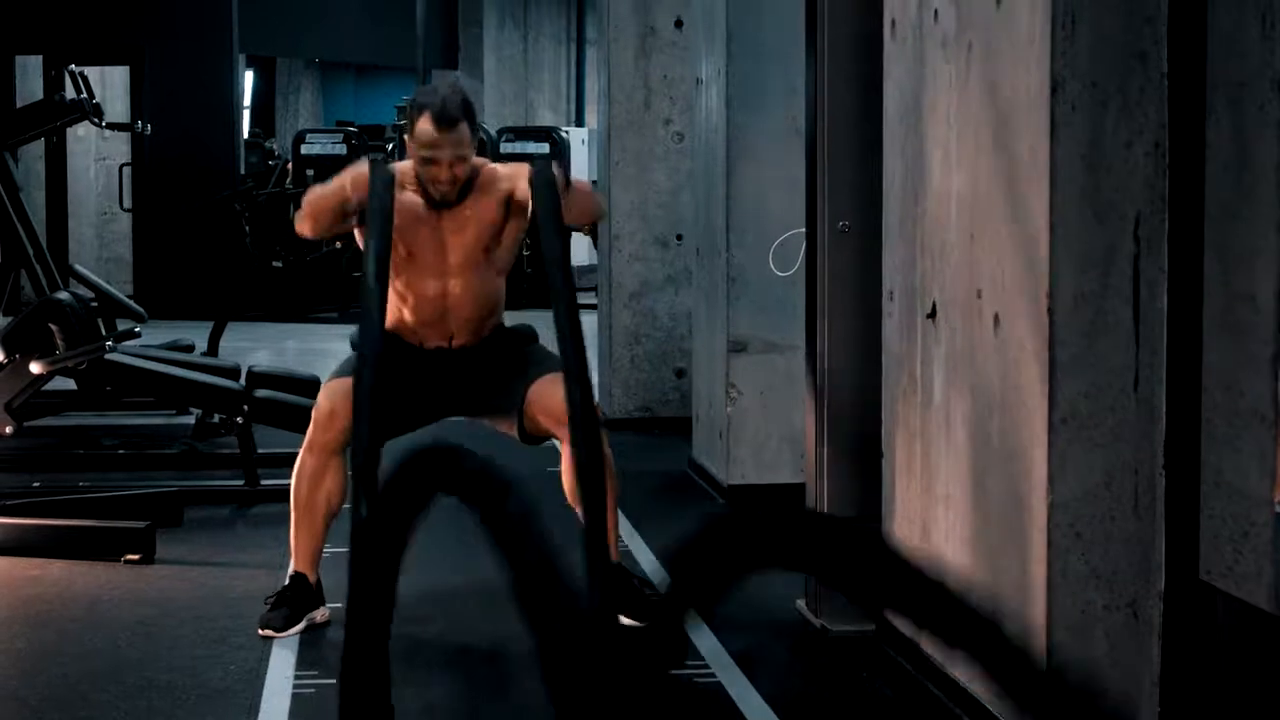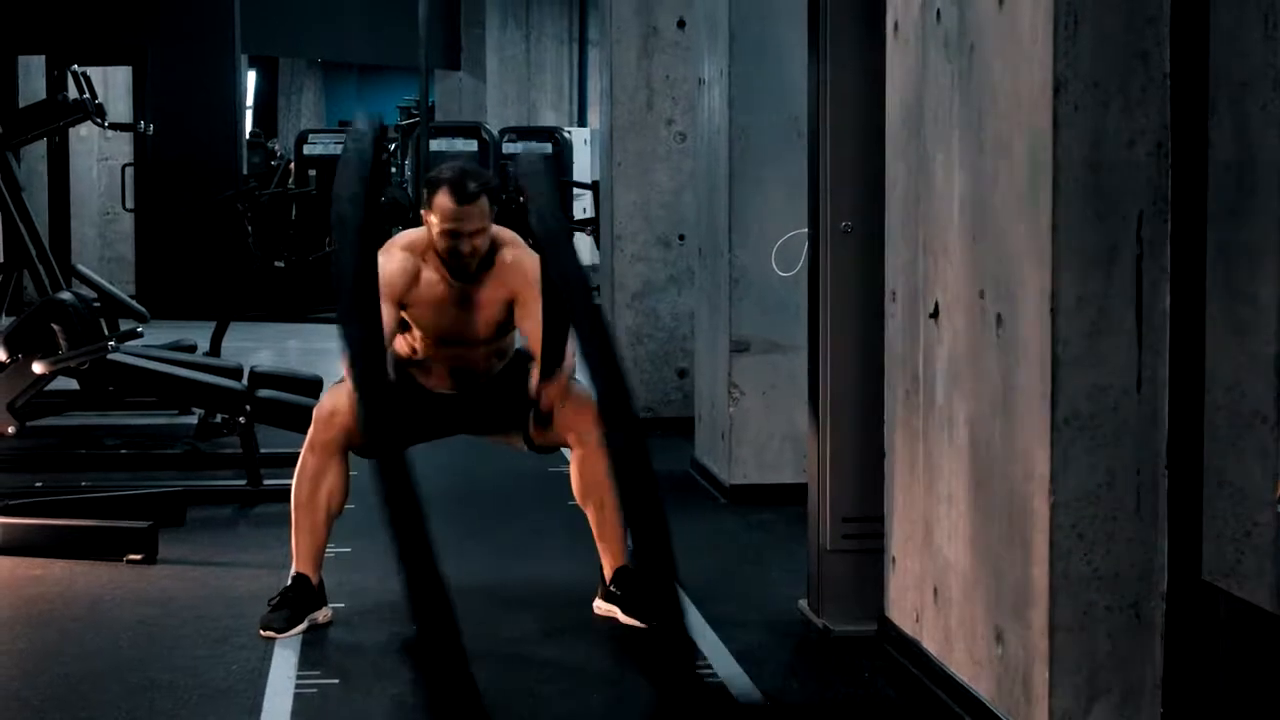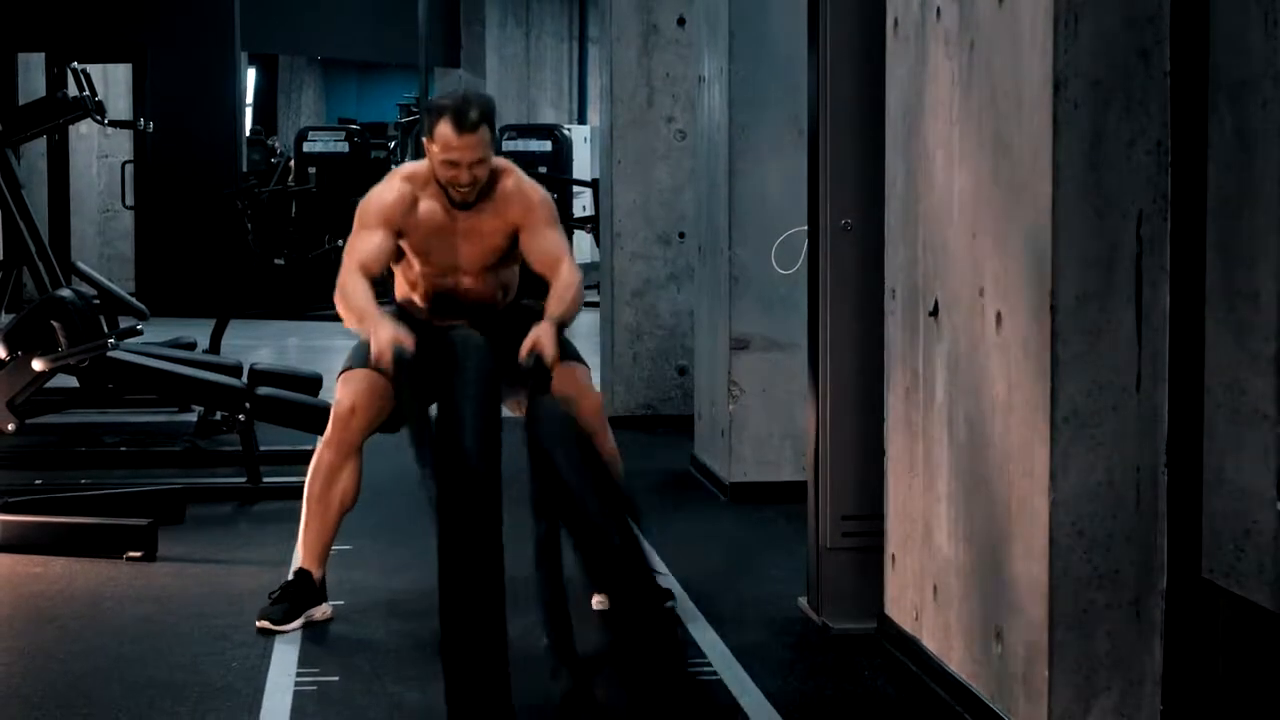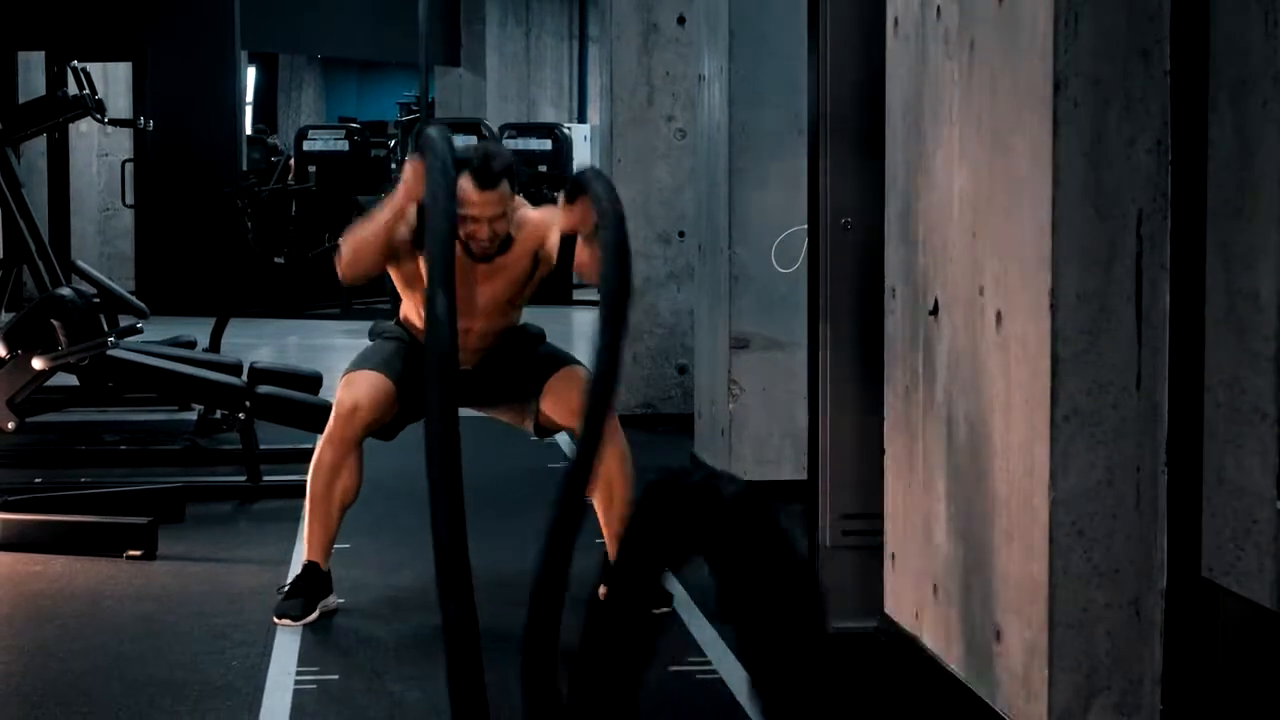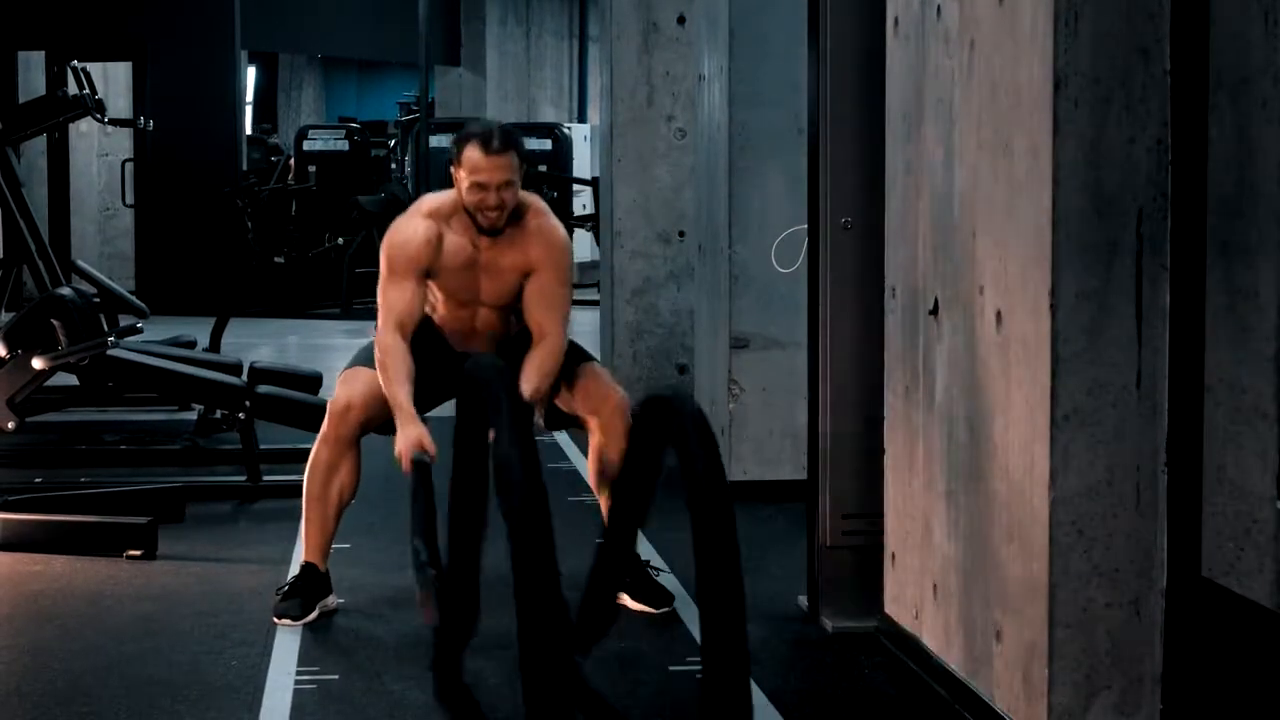
dt=0.7s
person 1, frame 1
left shoulder: (504, 185)
left elbow: (591, 211)
right elbow: (308, 222)
left wrist: (554, 182)
right wrist: (350, 184)
left hip: (494, 355)
right hip: (403, 358)
right knee: (329, 419)
left ankle: (610, 574)
right ankle: (303, 586)
person 1, frame 2
left shoulder: (519, 263)
right shoulder: (398, 262)
left wrist: (551, 374)
left hip: (501, 384)
right hip: (413, 385)
left knee: (589, 420)
right knee: (329, 421)
left ankle: (618, 582)
right ankle: (305, 588)
person 1, frame 3
left shoulder: (523, 195)
right shoulder: (393, 199)
left elbow: (564, 270)
right elbow: (351, 279)
left wrist: (551, 324)
right wrist: (379, 324)
left hip: (502, 335)
right hip: (416, 337)
left knee: (583, 413)
right knee: (349, 417)
left ankle: (622, 580)
right ankle: (306, 584)
person 1, frame 4
left shoulder: (535, 227)
right shoulder: (416, 223)
left elbow: (605, 270)
right elbow: (350, 268)
left wrist: (588, 231)
right wrist: (400, 201)
left hip: (504, 355)
right hip: (416, 349)
right knee: (350, 411)
right ankle: (314, 577)
person 1, frame 5
left shoulder: (544, 233)
right shoulder: (419, 230)
left elbow: (549, 335)
right elbow: (392, 331)
right wrist: (406, 418)
left hip: (513, 344)
right hip: (430, 340)
left knee: (611, 406)
right knee: (345, 410)
left ankle: (625, 568)
right ankle: (313, 576)
